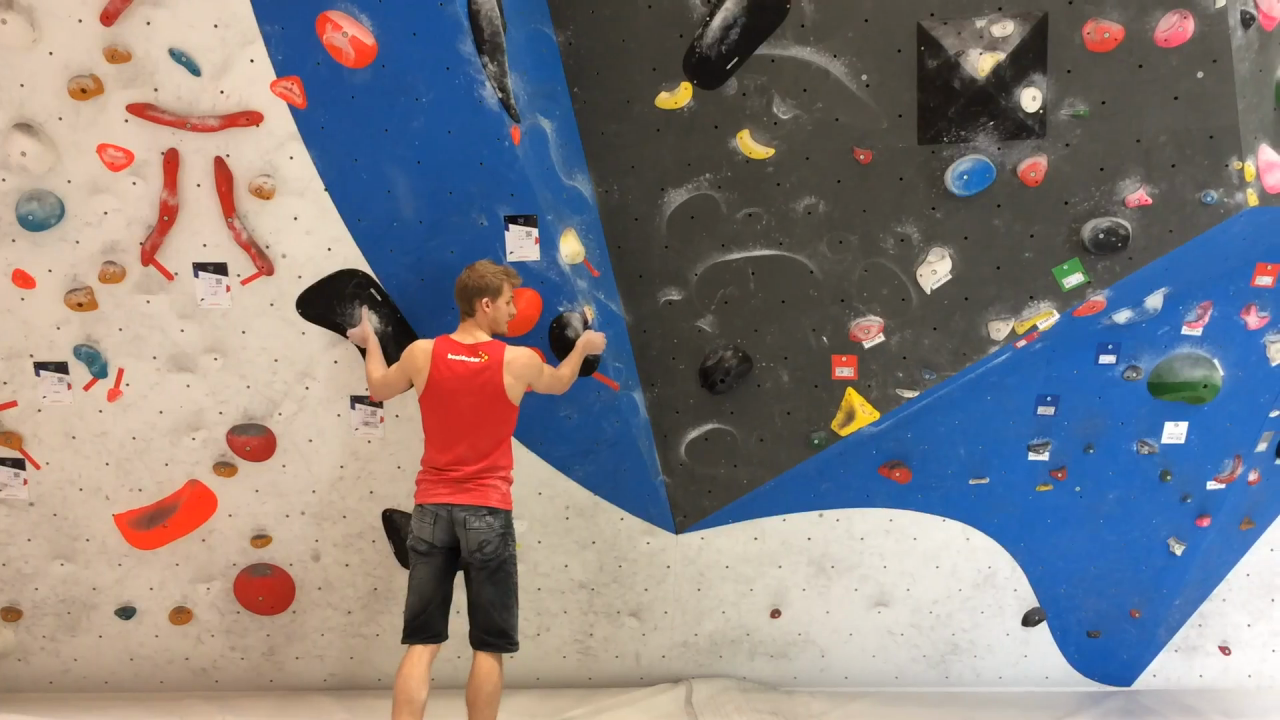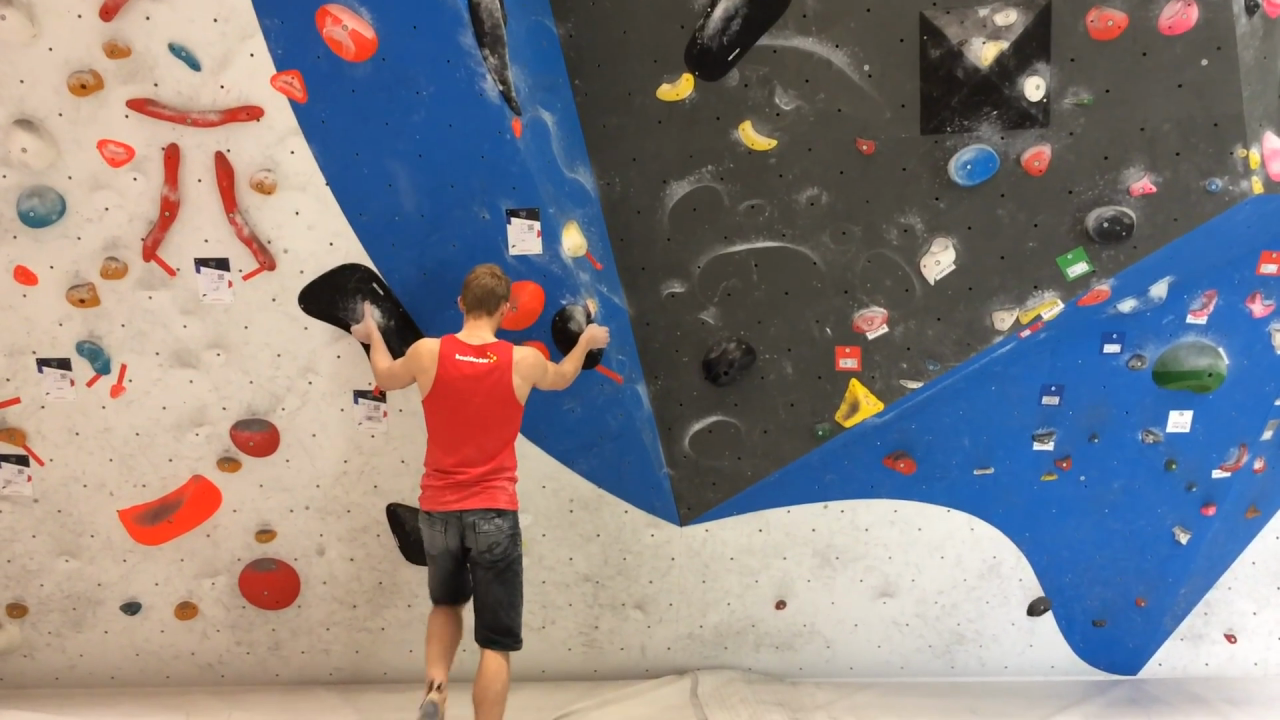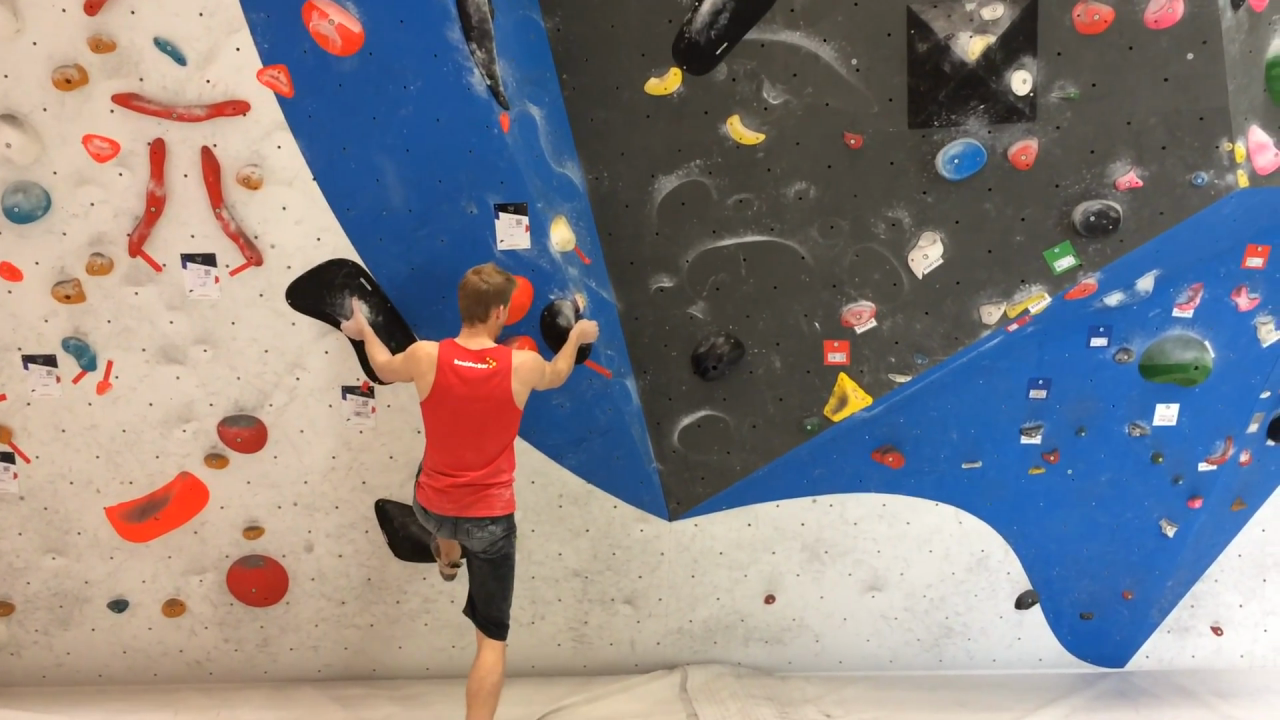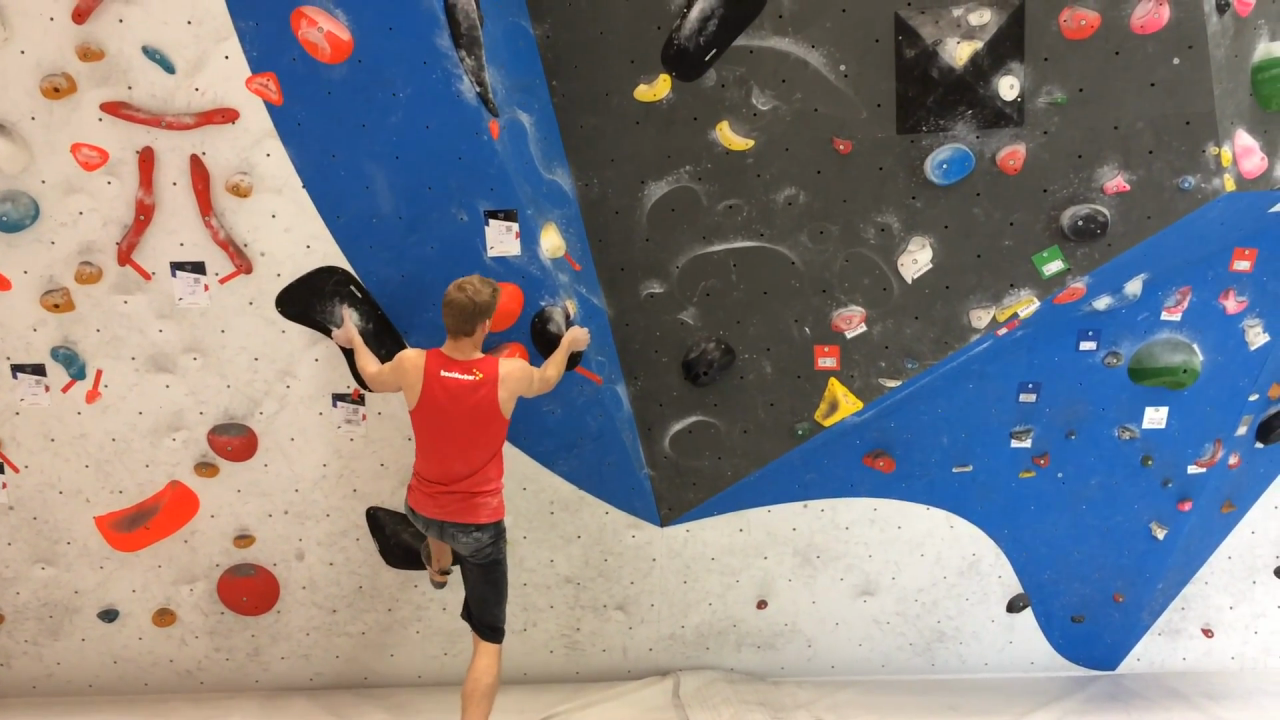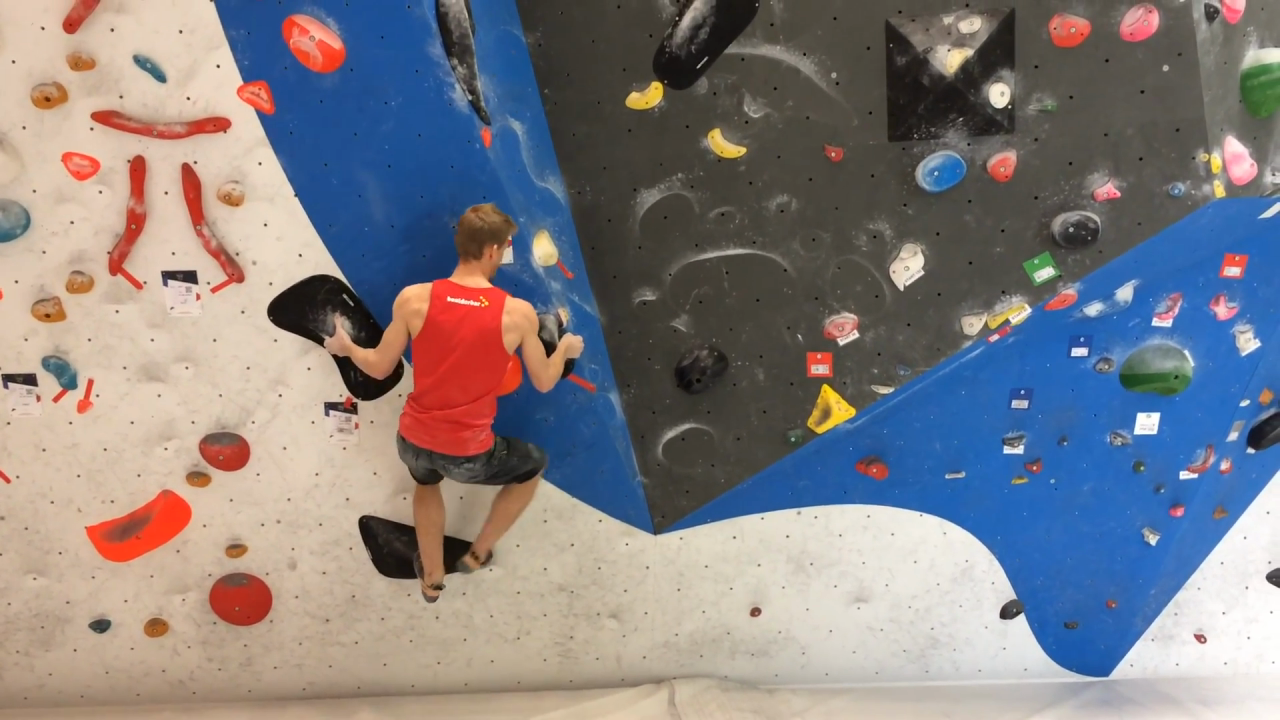
dt=1s
person 1, frame 1
left shoulder: (422, 354)
right shoulder: (519, 361)
left elbow: (379, 388)
right elbow: (560, 382)
left wrist: (369, 340)
right wrist: (583, 346)
left hip: (432, 510)
right hip: (487, 512)
left knee: (421, 643)
right knee: (489, 647)
person 1, frame 2
left shoulder: (426, 353)
right shoulder: (524, 361)
left elbow: (385, 378)
right elbow: (562, 377)
left wrist: (372, 335)
right wrist: (587, 342)
left hip: (438, 511)
right hip: (494, 512)
left knee: (446, 603)
right knee: (496, 644)
person 1, frame 3
left shoulder: (425, 356)
right shoulder: (522, 366)
left elbow: (384, 369)
right elbow: (557, 375)
left wrist: (363, 330)
right wrist: (577, 337)
left hip: (432, 509)
right hip: (491, 517)
right knee: (492, 639)
left ankle: (448, 557)
person 1, frame 4
left shoulder: (411, 365)
right shoulder: (509, 374)
left elbow: (374, 378)
right elbow: (546, 381)
left wrist: (353, 338)
right wrist: (569, 343)
left hip: (421, 509)
right hip: (479, 522)
right knee: (488, 639)
left ankle: (440, 565)
person 1, frame 5
left shoulder: (413, 299)
right shoulder: (519, 313)
left elbow: (379, 367)
right elbow: (545, 381)
left wrist: (345, 346)
right wrist: (565, 348)
left hip: (414, 441)
right hip: (469, 454)
left knee: (426, 484)
right knee: (532, 467)
left ankle: (431, 578)
right ankle: (478, 553)
